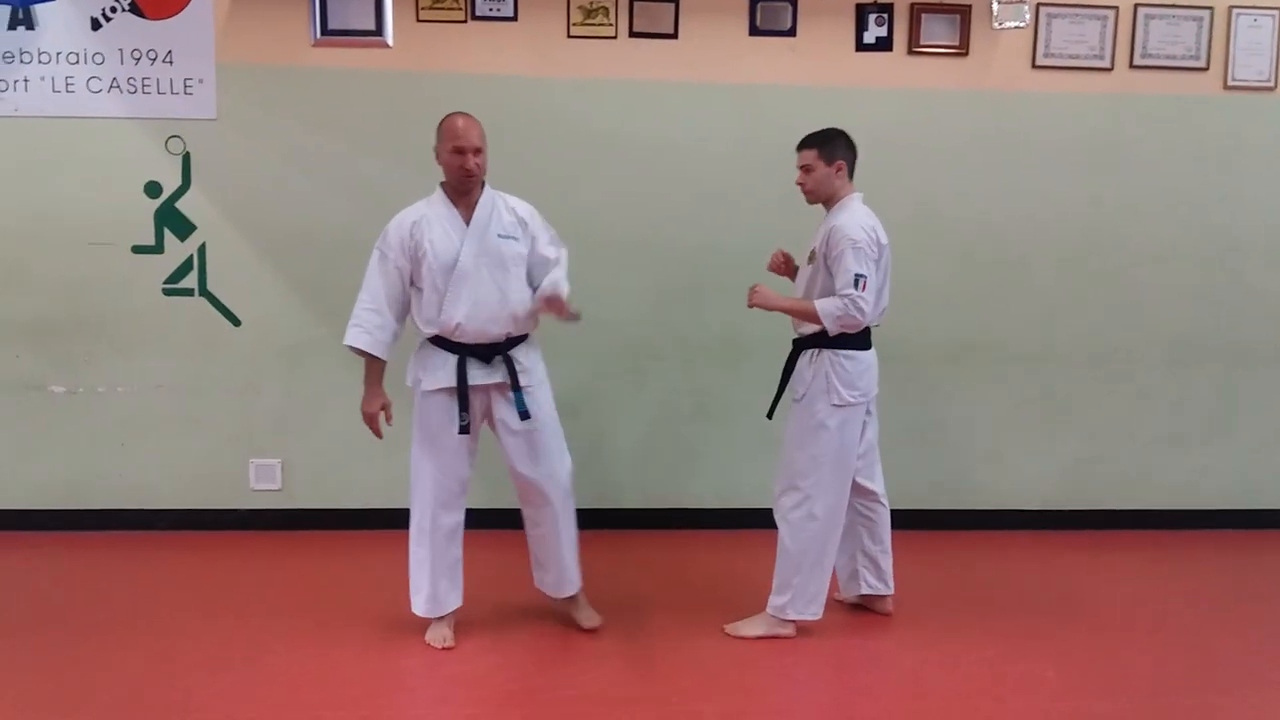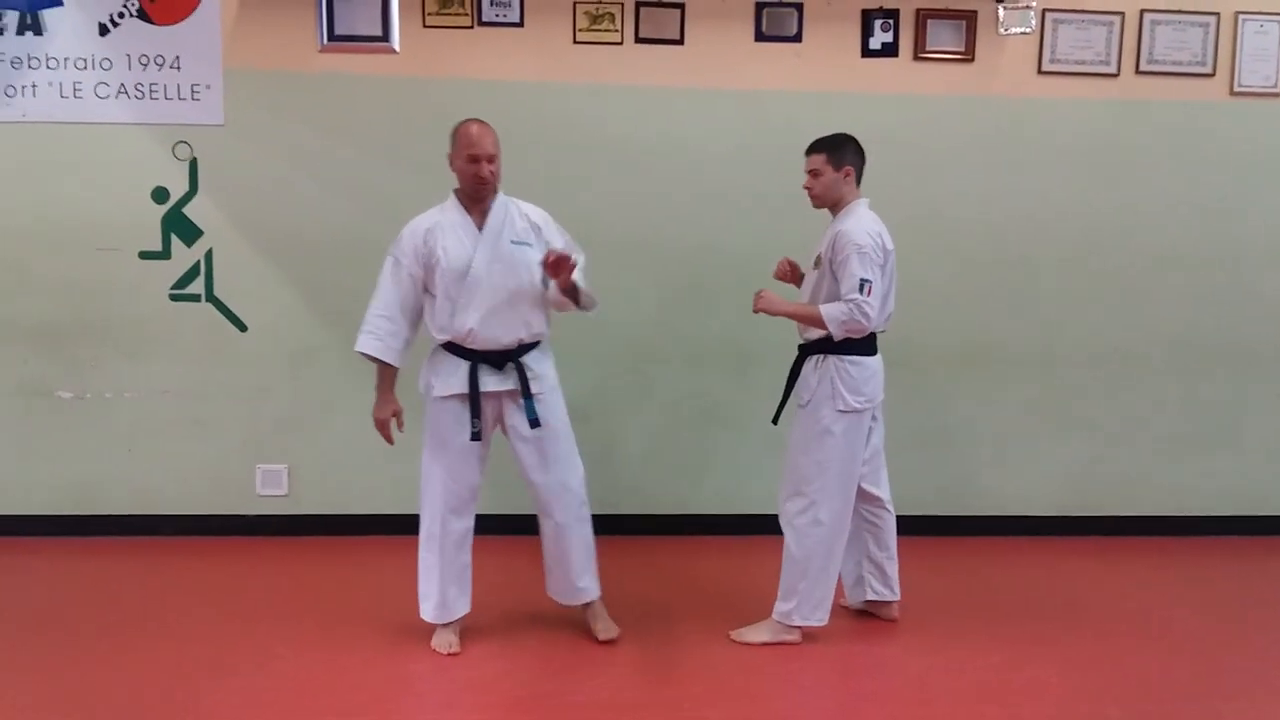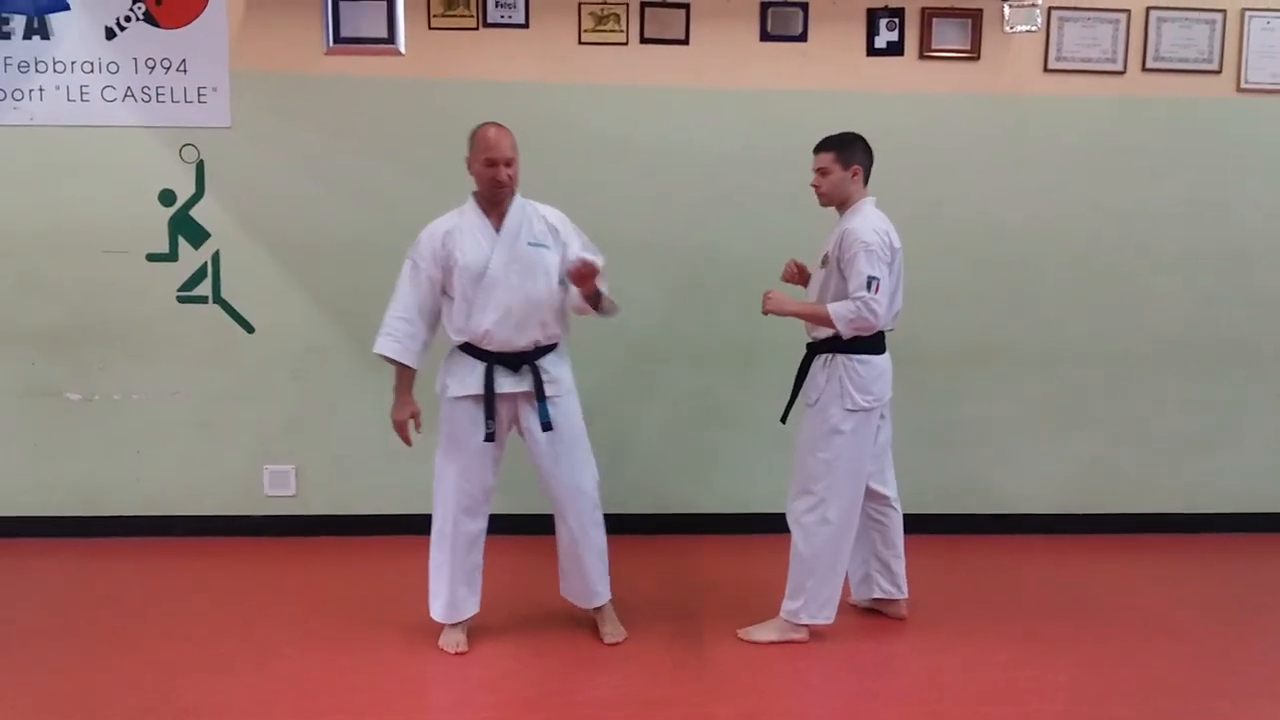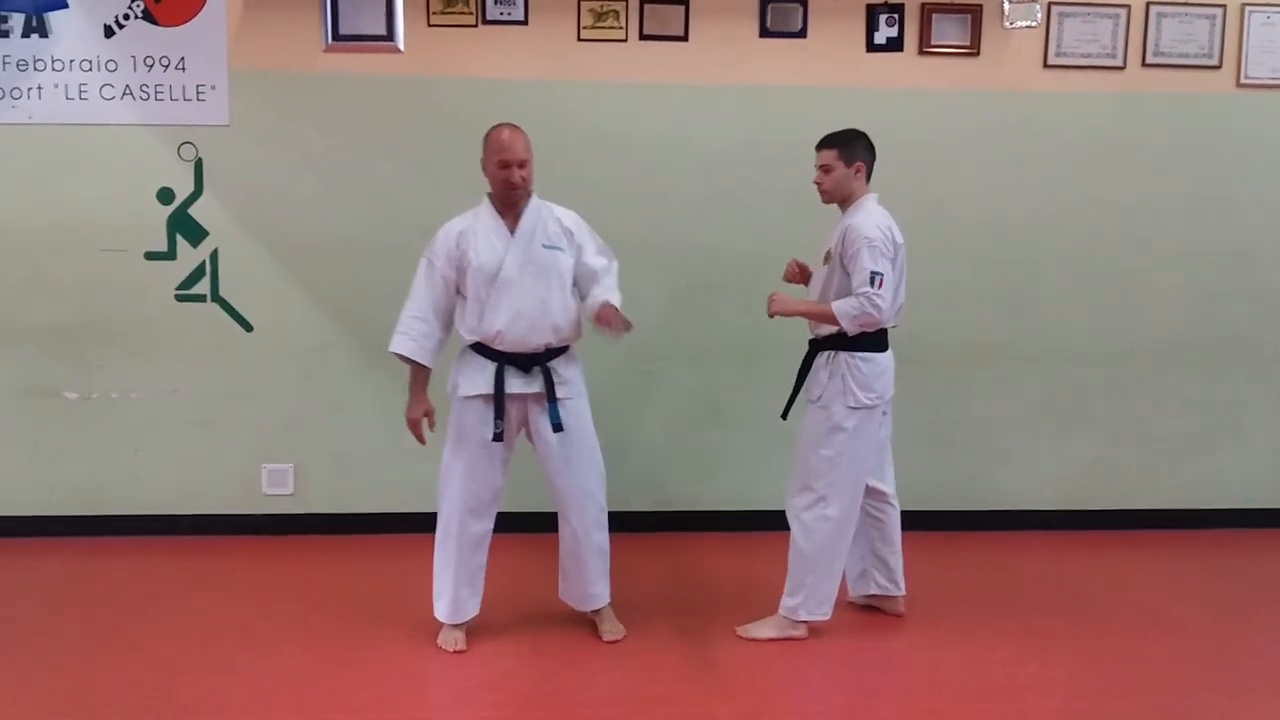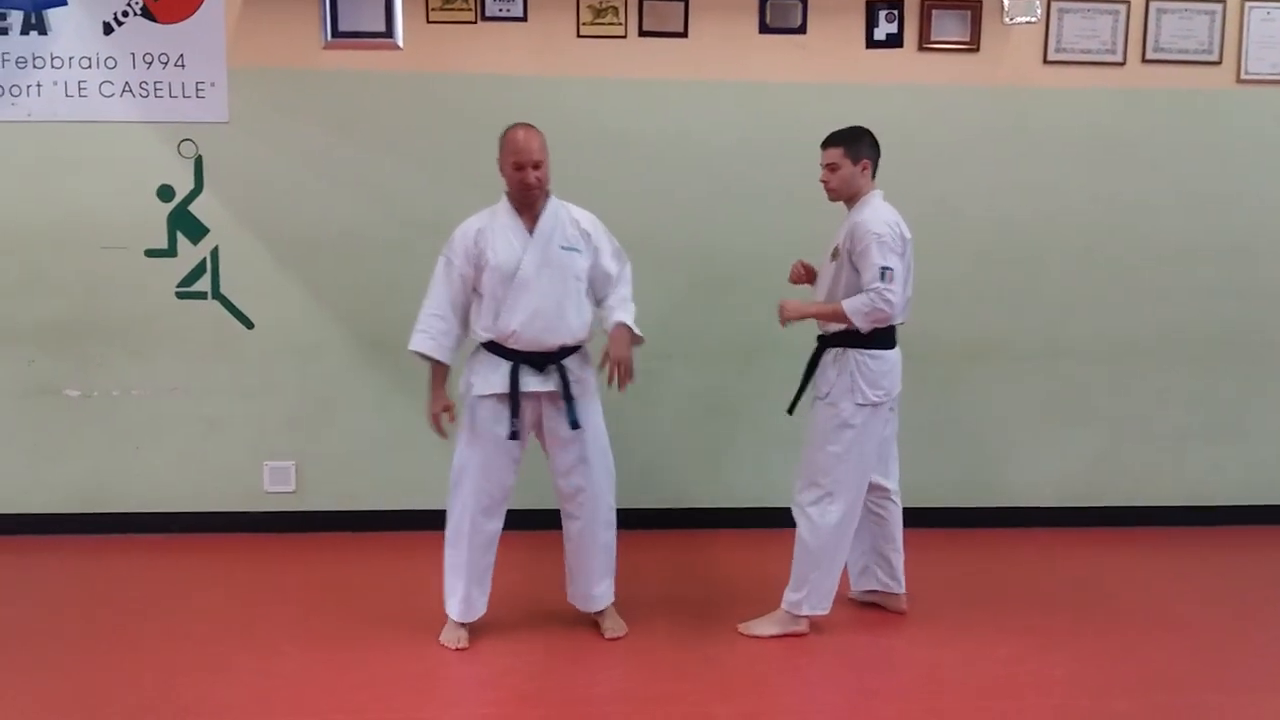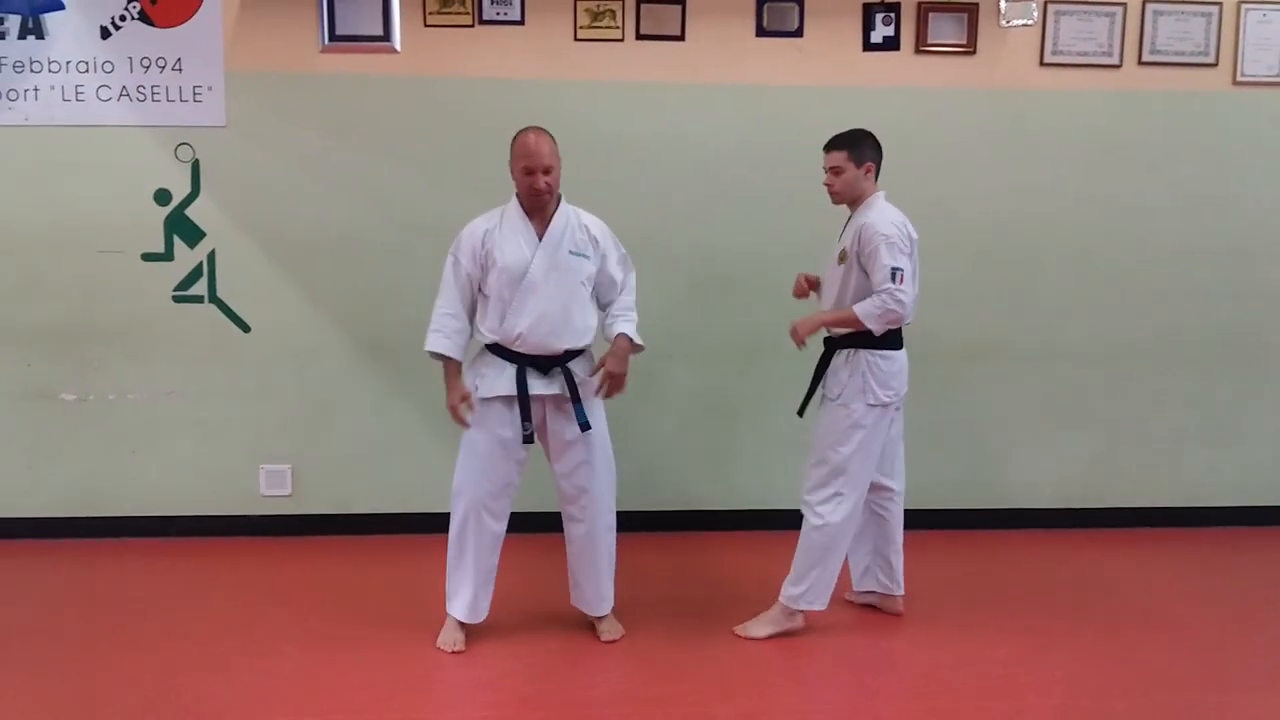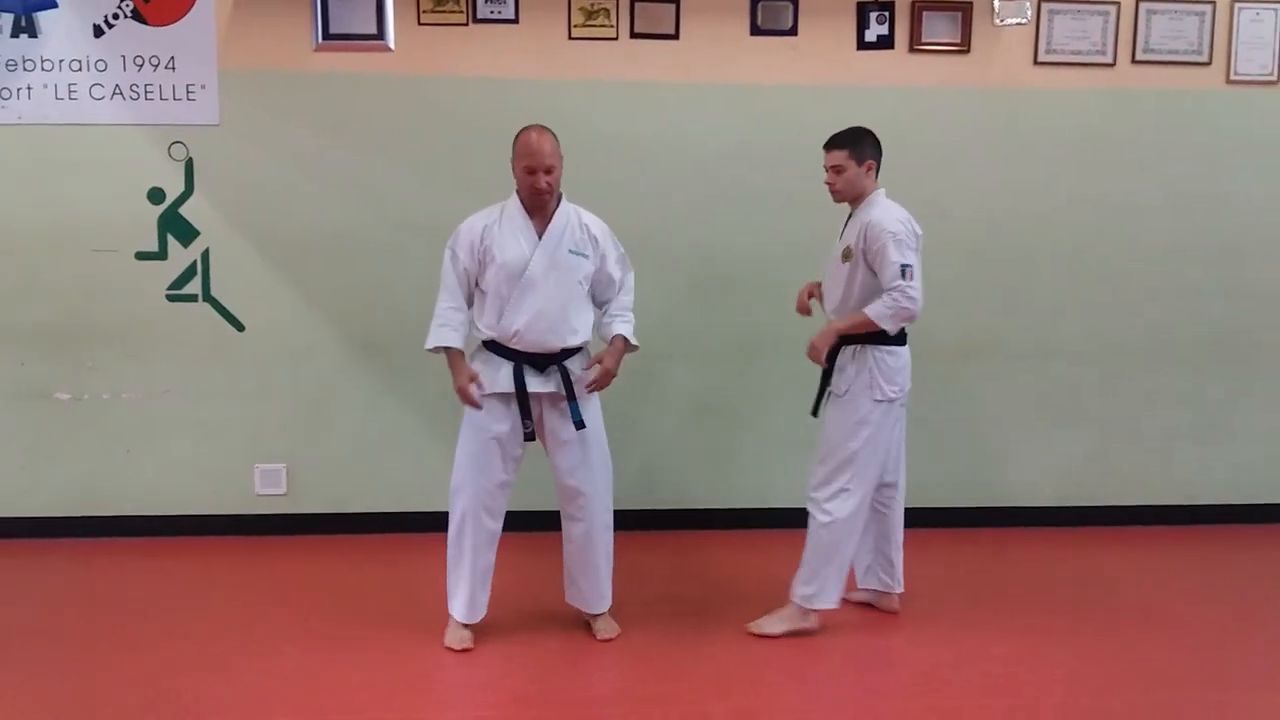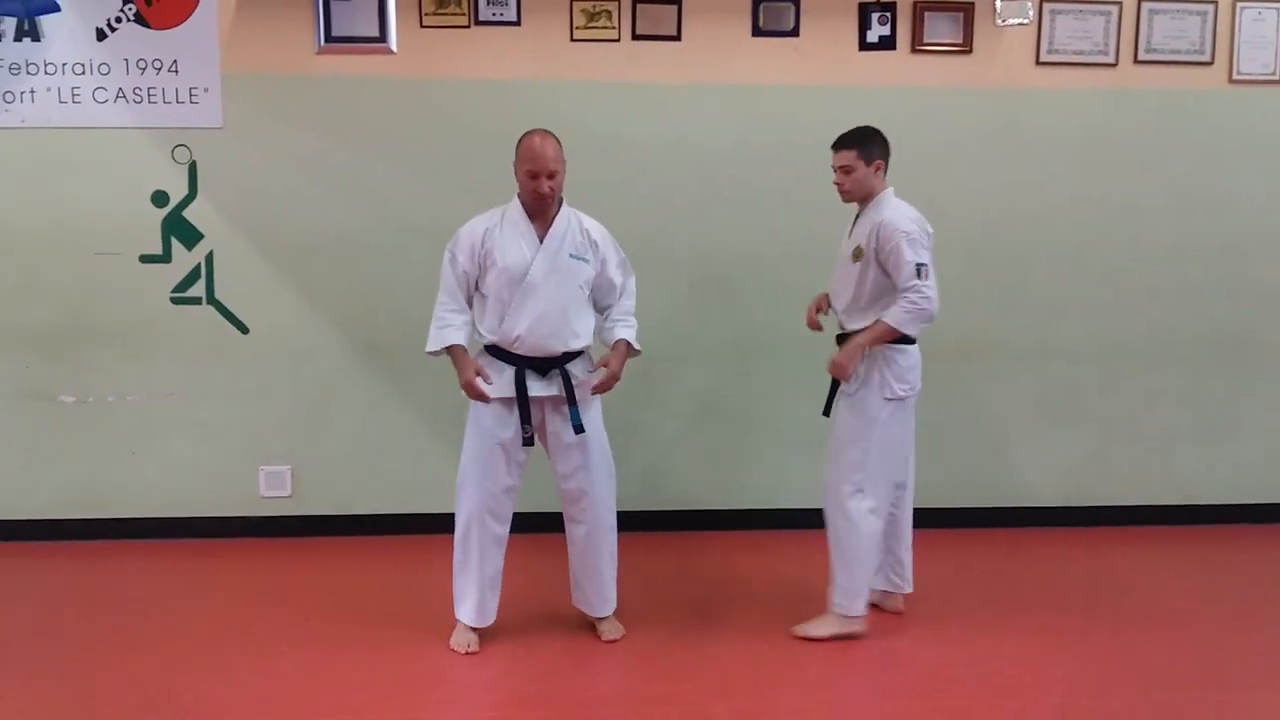
dt=0.1s
person 1, frame 1
left shoulder: (520, 216)
right shoulder: (410, 225)
left elbow: (554, 272)
right elbow: (379, 307)
left wrist: (556, 297)
right wrist: (373, 386)
left hip: (516, 367)
right hip: (445, 371)
left knee: (548, 479)
right knee: (438, 490)
left ankle: (568, 590)
right ankle: (439, 608)
person 1, frame 2
left shoulder: (533, 221)
right shoulder: (423, 232)
left elbow: (570, 288)
right elbow: (393, 313)
left wrist: (565, 280)
right wrist: (384, 392)
left hip: (529, 373)
right hip: (458, 378)
left knee: (561, 487)
right knee: (448, 497)
left ankle: (587, 599)
right ankle: (446, 614)
person 1, frame 3
left shoulder: (552, 224)
right shoulder: (443, 235)
left elbow: (590, 293)
right elbow: (411, 315)
left wrist: (588, 286)
right wrist: (402, 394)
left hip: (545, 375)
right hip: (474, 380)
left knee: (576, 489)
right knee: (461, 497)
left ankle: (598, 602)
right ankle: (455, 614)
person 1, frame 4
left shoulder: (567, 225)
right shoulder: (457, 235)
left elbow: (603, 279)
right elbow: (426, 314)
left wrist: (607, 309)
right wrist: (418, 392)
left hip: (556, 378)
right hip: (484, 379)
left knee: (582, 490)
right knee: (466, 496)
left ankle: (597, 603)
right ankle: (453, 612)
person 1, frame 5
left shoulder: (583, 226)
right shoulder: (474, 233)
left elbow: (617, 288)
right elbow: (444, 311)
left wrist: (620, 336)
right wrist: (438, 388)
left hip: (569, 377)
right hip: (498, 378)
left knee: (590, 491)
right knee: (477, 493)
left ankle: (599, 602)
right ankle: (461, 610)
person 1, frame 6
left shoulder: (592, 232)
right shoulder: (480, 234)
left elbow: (620, 298)
right elbow: (452, 307)
left wrist: (620, 351)
right wrist: (454, 377)
left hip: (573, 380)
right hip: (501, 380)
left knee: (591, 494)
right knee: (478, 494)
left ankle: (598, 605)
right ankle: (461, 613)
person 1, frame 7
left shoulder: (591, 231)
right shoulder: (479, 230)
left elbow: (618, 298)
right elbow: (452, 301)
left wrist: (615, 349)
right wrist: (458, 365)
left hip: (569, 378)
right hip: (500, 377)
left knee: (588, 492)
right knee: (476, 491)
left ankle: (595, 604)
right ankle: (461, 612)
person 1, frame 8
left shoulder: (592, 235)
right shoulder: (480, 232)
left elbow: (619, 300)
right elbow: (452, 300)
left wrist: (618, 351)
right wrist: (462, 360)
left hip: (572, 381)
right hip: (501, 382)
left knee: (592, 495)
right knee: (482, 498)
left ankle: (600, 606)
right ankle: (471, 614)
person 2, frame 1
left shoulder: (849, 228)
right shoulder: (847, 222)
left elbow: (852, 310)
left wrist: (778, 302)
right wrist: (796, 273)
left hip: (833, 368)
right hip: (845, 365)
left knee: (807, 491)
right knee: (859, 482)
left ankle: (786, 612)
right ankle: (874, 589)
person 2, frame 2
left shoulder: (855, 233)
right shoulder: (855, 227)
left elbow: (857, 315)
left wrist: (784, 307)
right wrist: (802, 280)
left hip: (838, 375)
right hip: (851, 370)
left knee: (812, 497)
right knee: (865, 488)
left ankle: (791, 619)
right ankle: (880, 594)
person 2, frame 3
left shoulder: (862, 232)
right shoulder: (860, 226)
left elbow: (865, 313)
left wrist: (792, 307)
right wrist: (809, 280)
left hip: (847, 373)
right hip: (859, 368)
left knee: (821, 495)
right knee: (871, 486)
left ankle: (798, 617)
right ankle: (887, 592)
person 2, frame 4
left shoulder: (864, 227)
right shoulder: (861, 222)
left elbow: (869, 308)
left wrist: (796, 307)
right wrist: (813, 279)
left hip: (850, 370)
right hip: (860, 366)
left knee: (820, 493)
right knee: (870, 485)
left ankle: (795, 613)
right ankle: (885, 589)
person 2, frame 5
left shoulder: (872, 224)
right shoulder: (866, 220)
left elbow: (881, 303)
left wrist: (807, 309)
right wrist: (817, 278)
left hip: (857, 367)
right hip: (866, 363)
left knee: (826, 489)
right knee: (873, 481)
left ankle: (797, 609)
right ankle: (886, 586)
person 2, frame 6
left shoulder: (881, 225)
right shoulder: (864, 222)
left elbow: (893, 304)
left wrist: (819, 319)
right wrist: (821, 286)
left hip: (866, 369)
right hip: (864, 366)
left knee: (830, 488)
right knee: (877, 483)
left ankle: (792, 606)
right ankle: (884, 587)
person 2, frame 7
left shoulder: (885, 223)
right shoulder: (862, 220)
left elbow: (905, 301)
left wrist: (834, 329)
right wrist: (822, 290)
left hip: (871, 365)
right hip: (866, 363)
left knee: (836, 484)
right knee: (879, 481)
left ankle: (806, 604)
right ankle: (882, 586)
person 2, frame 8
left shoulder: (896, 222)
right shoulder: (868, 218)
left elbow: (919, 302)
left wrist: (854, 346)
right wrist: (828, 300)
left hip: (881, 364)
right hip: (871, 362)
left knee: (850, 484)
right knee: (885, 482)
left ankle: (848, 607)
right ankle: (888, 587)
